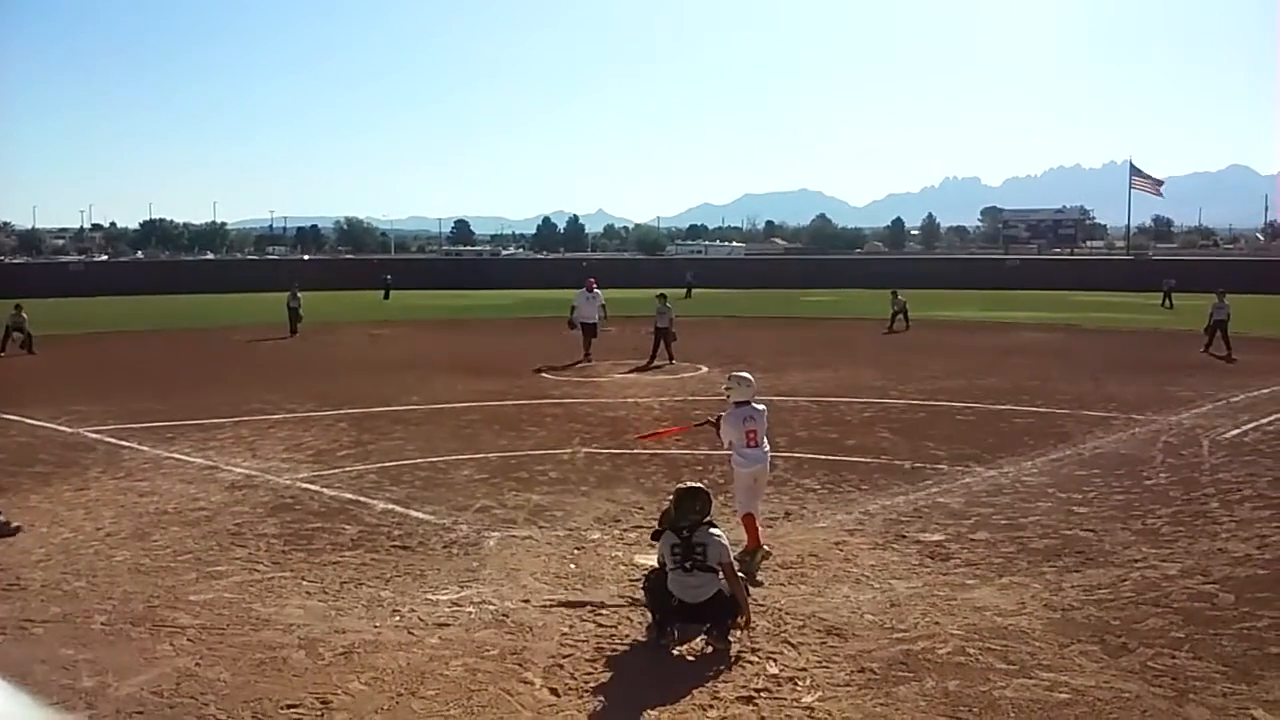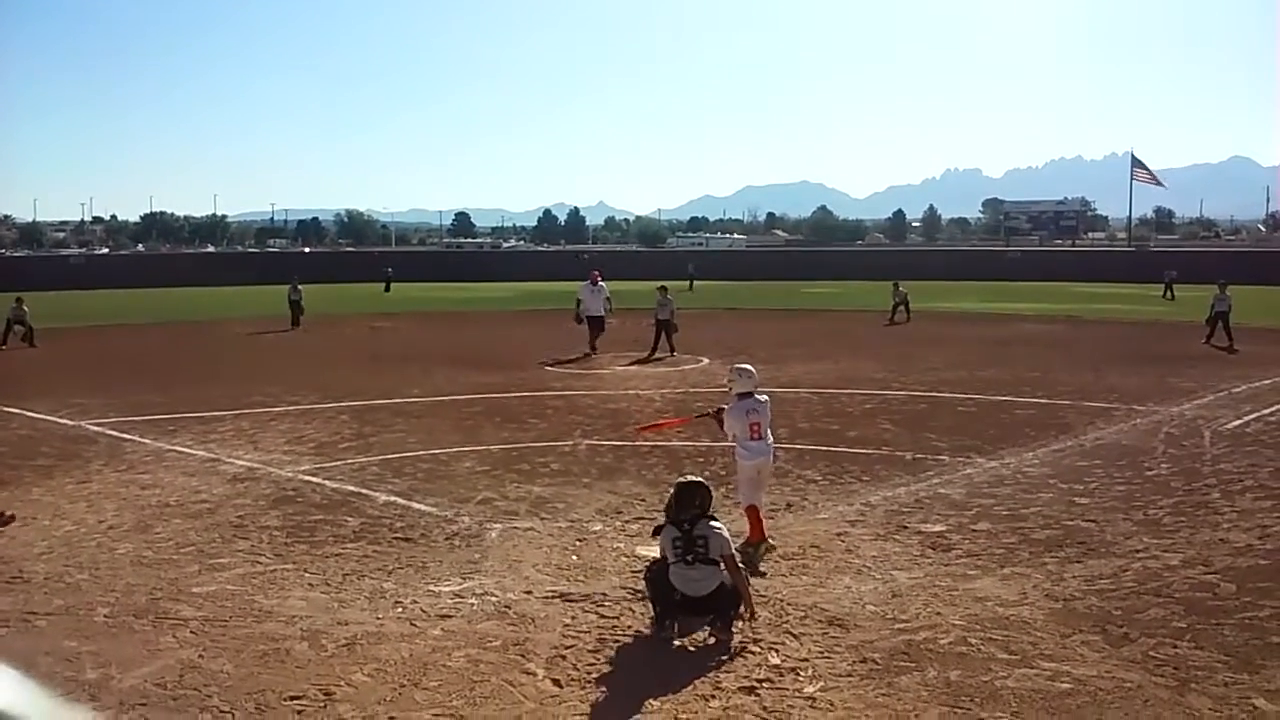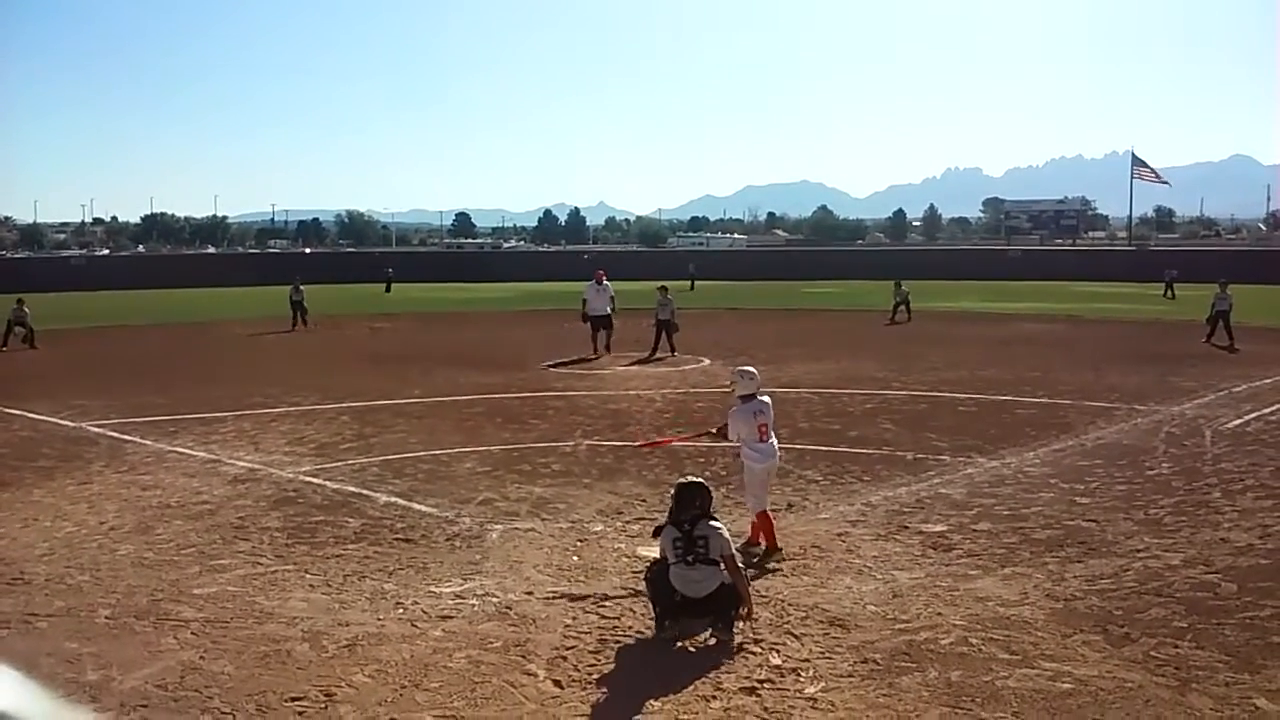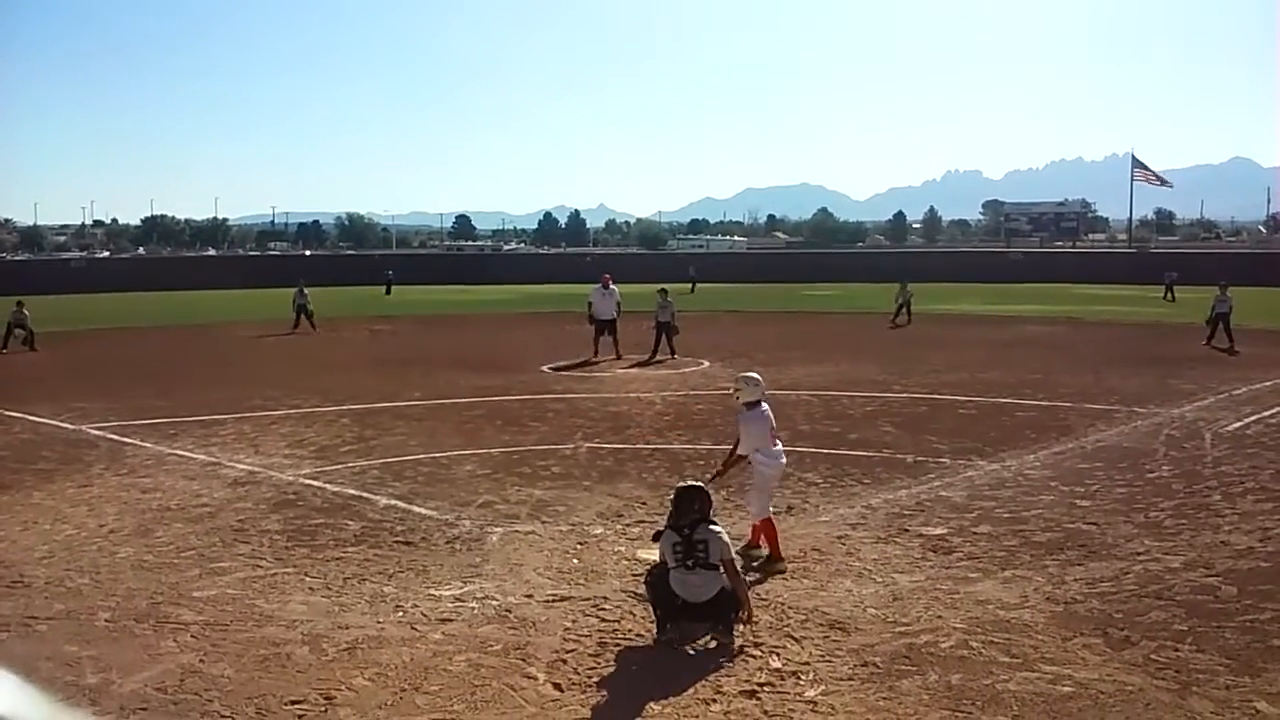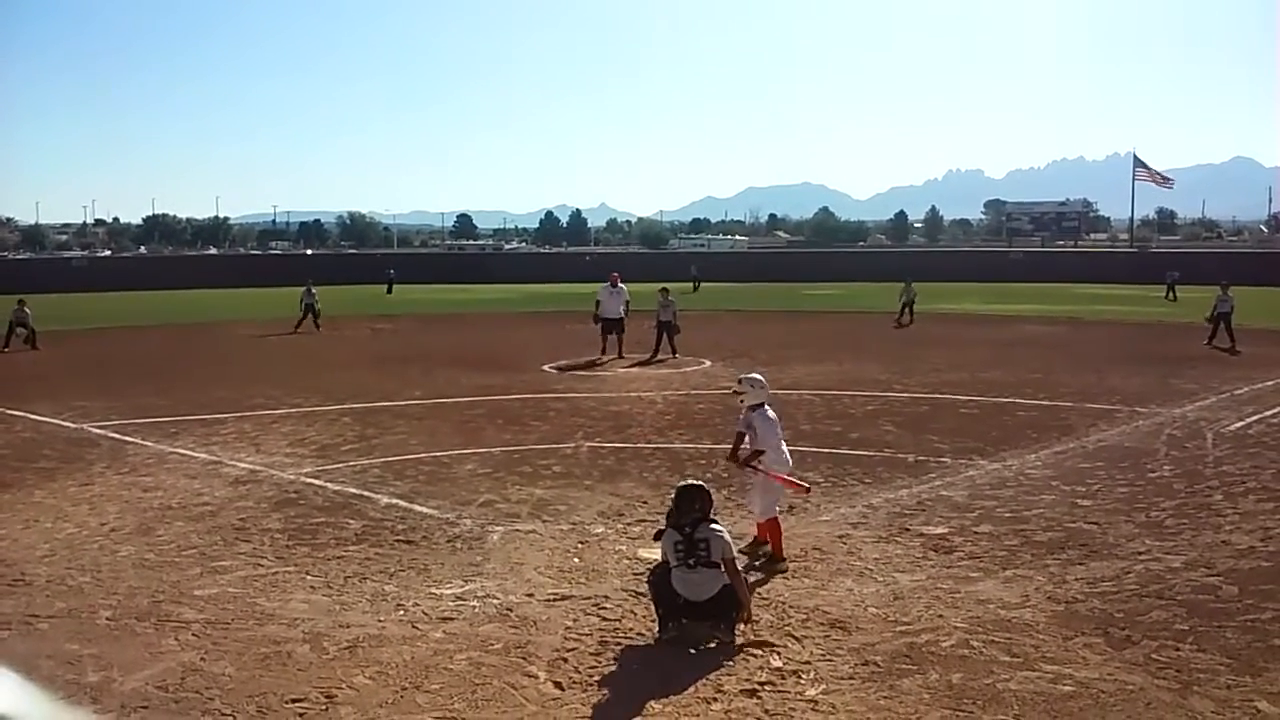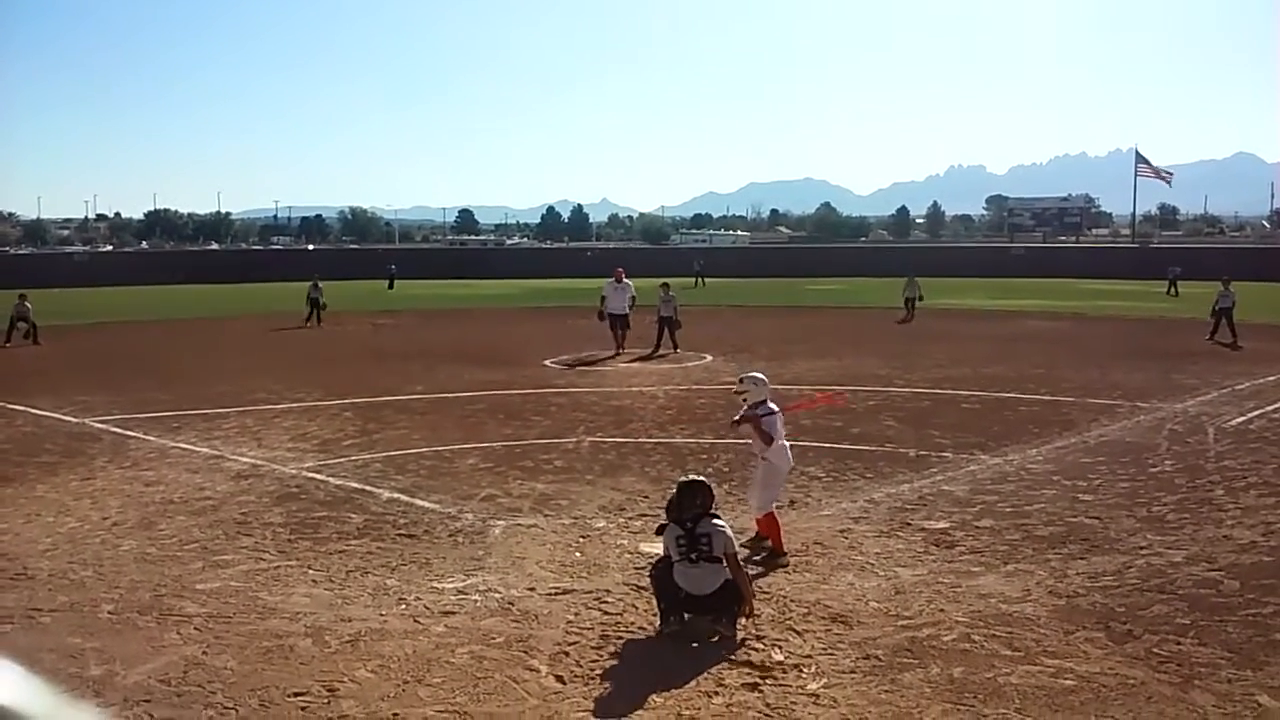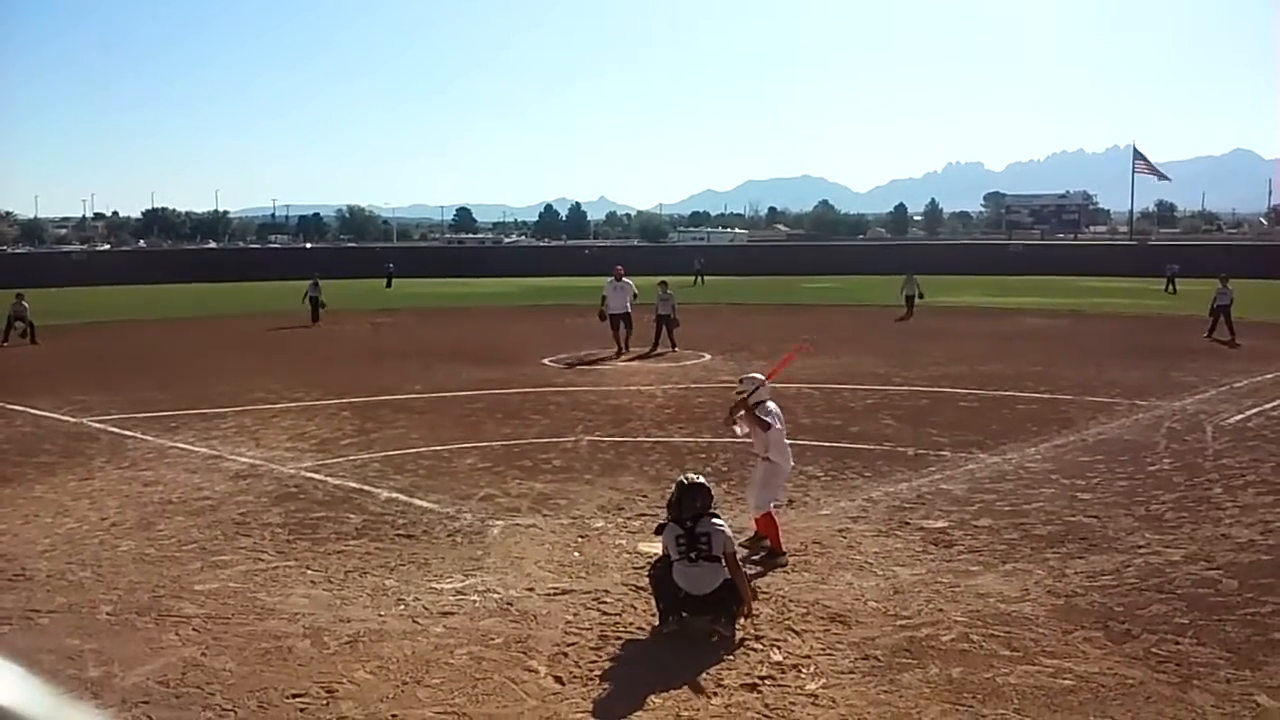
dt=0.2s
person 1, frame 1
left shoulder: (729, 418)
right shoulder: (761, 411)
left elbow: (727, 444)
left wrist: (717, 427)
left hip: (743, 467)
right hip: (762, 465)
left knee: (745, 508)
right knee: (753, 506)
left ankle: (757, 546)
right ankle: (751, 547)
person 1, frame 2
left shoulder: (732, 411)
right shoulder: (764, 402)
left elbow: (731, 436)
left wrist: (719, 419)
left hip: (747, 460)
right hip: (766, 456)
left knee: (748, 500)
right knee: (756, 498)
left ankle: (761, 539)
right ankle: (753, 539)
person 1, frame 3
left shoulder: (737, 414)
right shoulder: (766, 403)
left elbow: (733, 438)
left wrist: (719, 433)
right wrist: (728, 426)
left hip: (755, 462)
right hip: (771, 458)
left knee: (757, 504)
right knee: (757, 500)
left ankle: (772, 547)
right ankle: (754, 540)
person 1, frame 4
left shoulder: (748, 419)
right shoulder: (763, 408)
left elbow: (743, 453)
left wrist: (725, 469)
right wrist: (729, 457)
left hip: (765, 467)
right hip: (774, 462)
left knee: (761, 509)
right knee: (755, 503)
left ankle: (776, 557)
right ankle: (755, 543)
person 1, frame 5
left shoulder: (764, 418)
right shoulder: (750, 412)
left elbow: (761, 450)
right elbow: (741, 433)
left wrist: (744, 461)
right wrist: (734, 453)
left hip: (774, 466)
right hip: (767, 464)
left knee: (767, 509)
right knee: (757, 501)
left ankle: (778, 558)
right ankle: (762, 541)
person 1, frame 6
left shoulder: (770, 412)
right shoulder: (751, 409)
left elbow: (768, 441)
right elbow: (735, 424)
left wrist: (755, 424)
right wrist: (742, 420)
left hip: (776, 461)
right hip: (765, 459)
left knee: (764, 504)
right knee: (755, 498)
left ankle: (779, 552)
right ankle: (763, 535)
person 1, frame 7
left shoulder: (769, 409)
right shoulder: (752, 408)
left elbow: (766, 427)
right elbow: (729, 422)
left wrist: (749, 411)
right wrist: (733, 412)
left hip: (777, 462)
right hip: (764, 460)
left knee: (762, 504)
right knee: (753, 498)
left ankle: (777, 552)
right ankle: (762, 535)
person 2, frame 1
left shoulder: (666, 537)
right shoulder: (716, 537)
right elbow: (732, 578)
right wrist: (746, 609)
left hip: (675, 608)
right hip: (711, 609)
left knee: (653, 579)
right knee: (738, 588)
left ankle: (663, 627)
right ankle: (718, 630)
person 2, frame 2
left shoulder: (667, 532)
right shoulder: (717, 530)
right elbow: (734, 570)
right wrist: (748, 601)
left hip: (677, 601)
right hip: (713, 601)
left knee: (655, 570)
right knee: (738, 579)
left ankle: (665, 621)
right ankle: (722, 622)
person 2, frame 3
left shoulder: (667, 532)
right shoulder: (717, 530)
right elbow: (734, 571)
right wrist: (748, 601)
left hip: (678, 603)
right hip: (714, 602)
left knee: (655, 571)
right knee: (738, 579)
left ankle: (666, 621)
right ankle: (722, 622)
person 2, frame 4
left shoulder: (667, 536)
right shoulder: (717, 534)
right elbow: (733, 575)
right wrist: (747, 605)
left hip: (678, 607)
right hip: (714, 607)
left knee: (655, 575)
right knee: (738, 585)
left ankle: (668, 624)
right ankle: (722, 625)
person 2, frame 5
left shoulder: (668, 536)
right shoulder: (719, 533)
right elbow: (734, 574)
right wrist: (747, 605)
left hip: (680, 606)
right hip: (715, 606)
left knee: (657, 575)
right knee: (738, 585)
left ankle: (670, 623)
right ankle: (723, 623)
person 2, frame 6
left shoulder: (670, 530)
right shoulder: (721, 528)
right elbow: (736, 568)
right wrist: (748, 599)
left hip: (683, 600)
right hip: (717, 600)
left knee: (659, 569)
right knee: (740, 579)
left ankle: (672, 616)
right ankle: (725, 618)
person 2, frame 7
left shoulder: (669, 530)
right shoulder: (720, 527)
right elbow: (734, 568)
right wrist: (747, 599)
left hip: (682, 600)
right hip: (716, 600)
left knee: (657, 569)
right knee: (739, 580)
left ankle: (670, 616)
right ankle: (724, 617)
